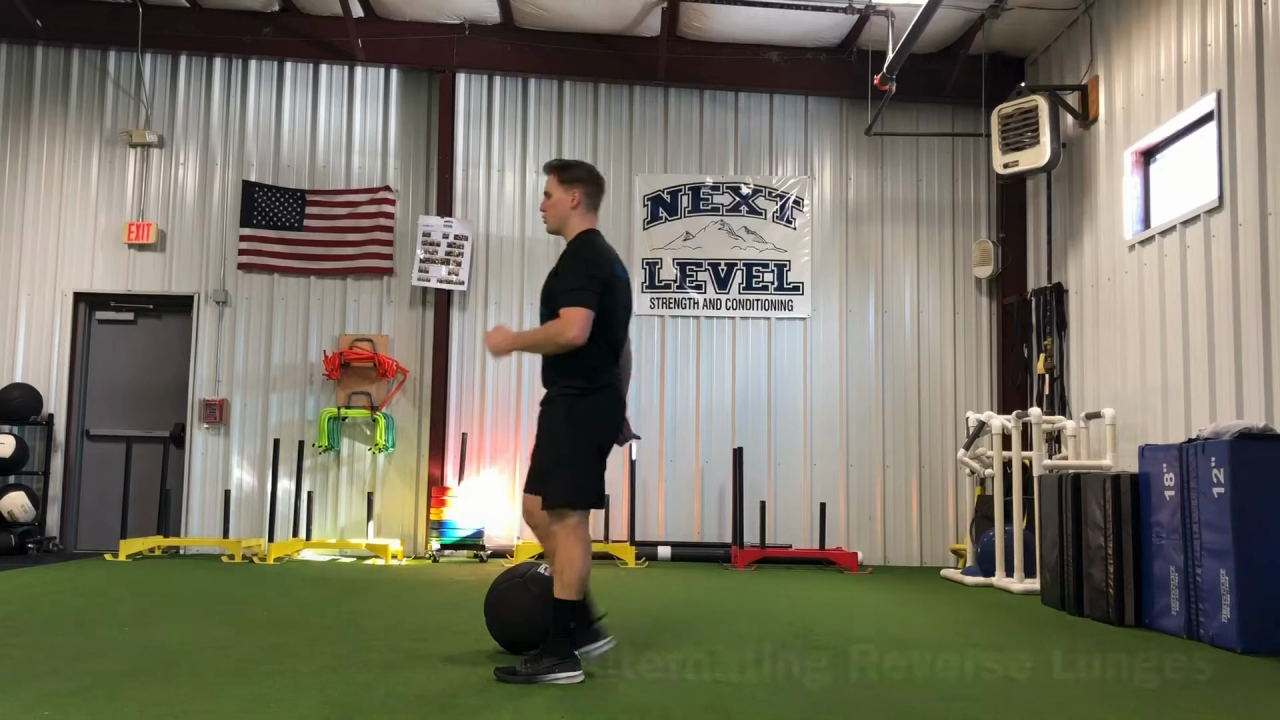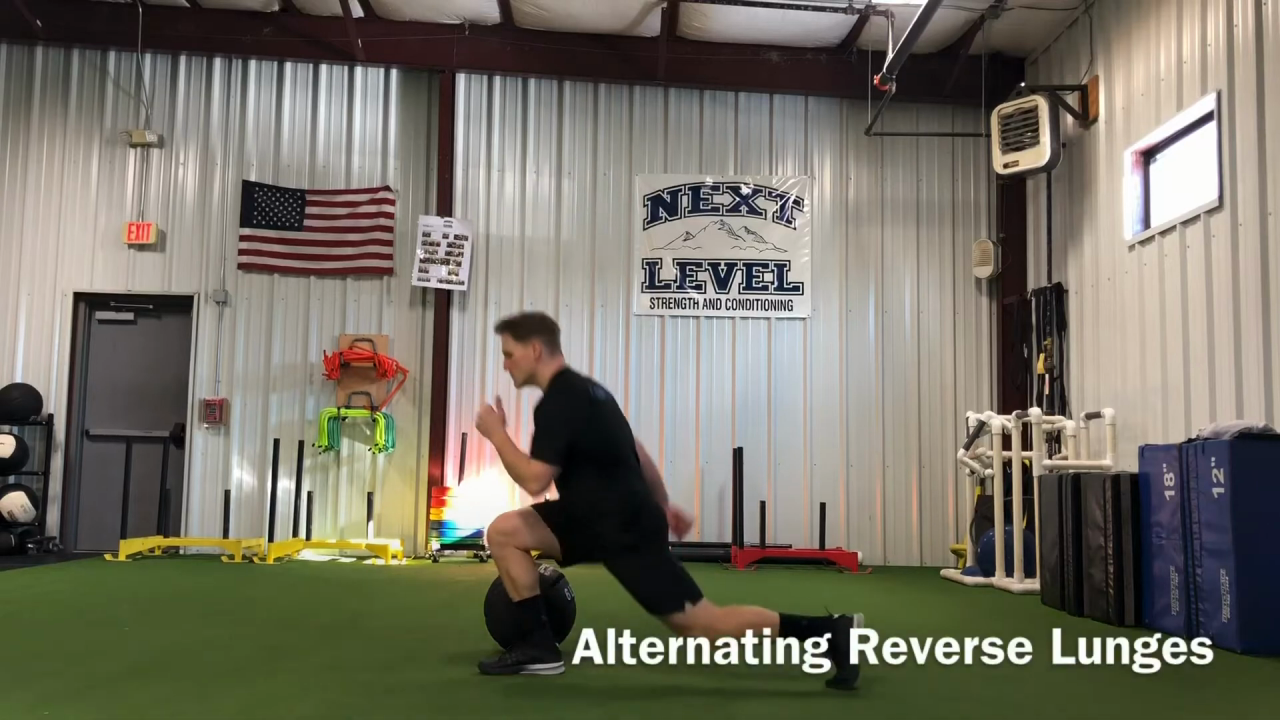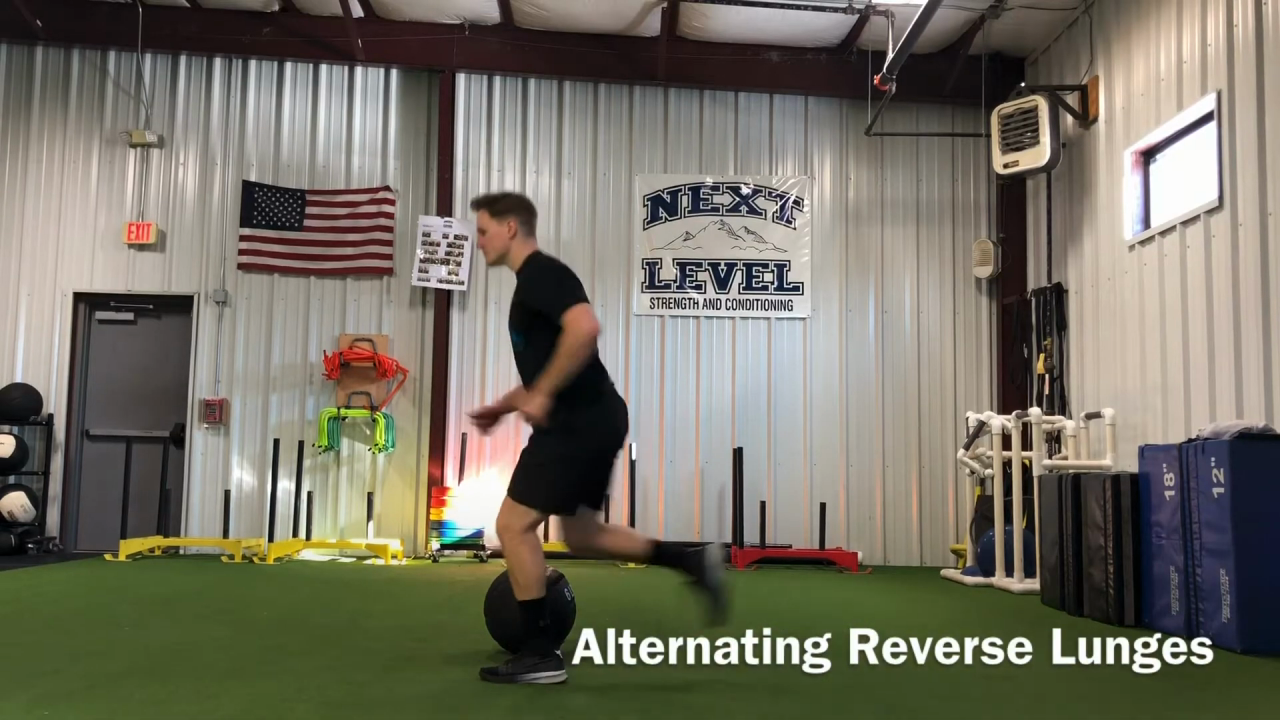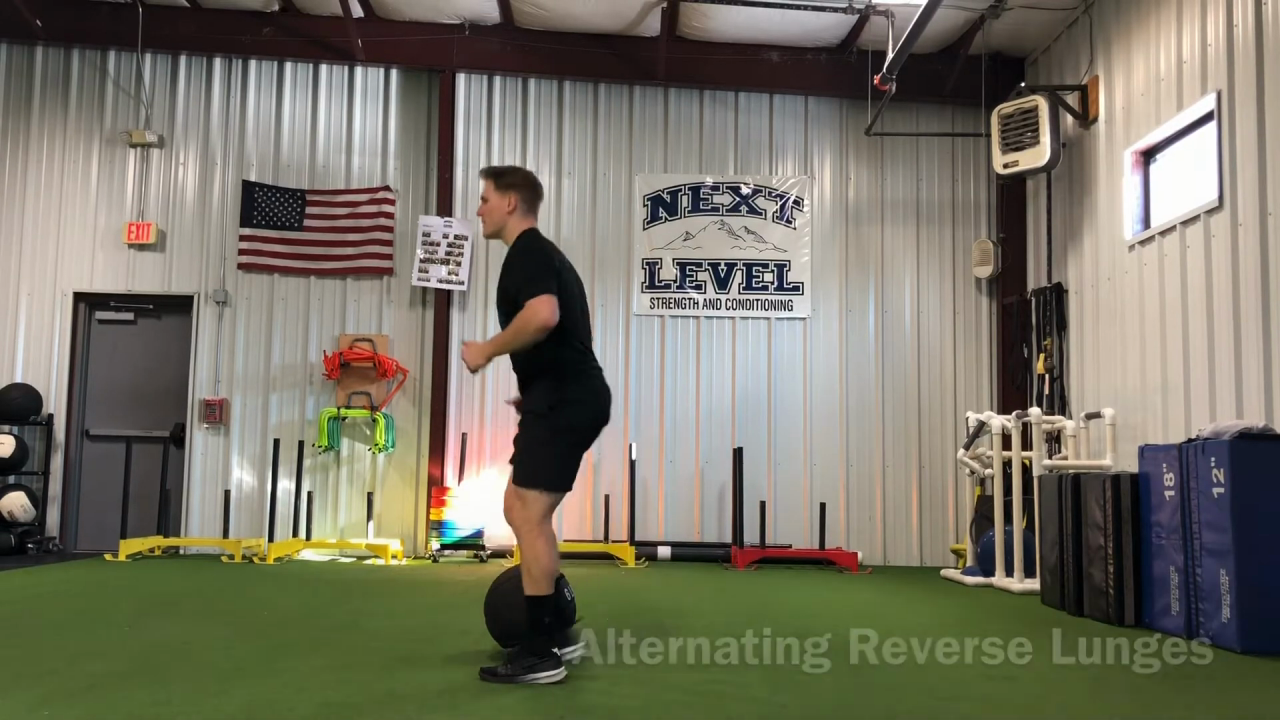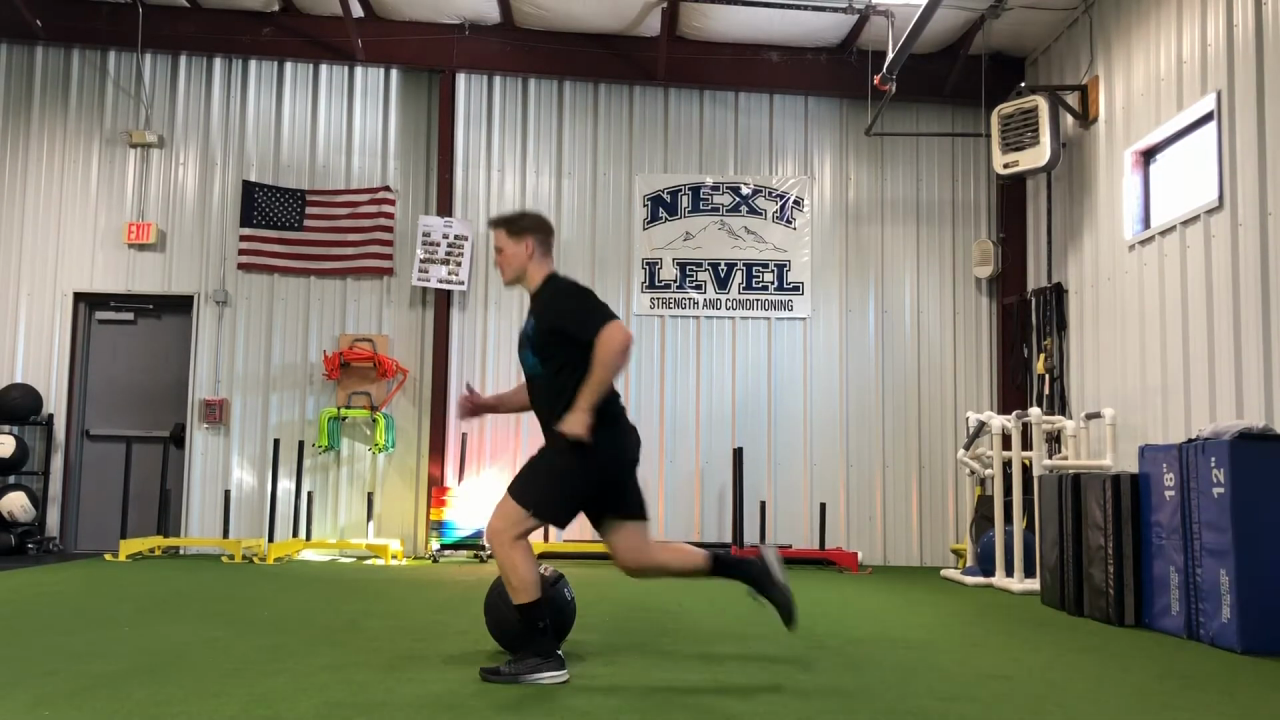
dt=1s
person 1, frame 1
left shoulder: (580, 256)
right shoulder: (605, 259)
left elbow: (572, 332)
right elbow: (619, 343)
left wrist: (513, 341)
right wrist: (619, 411)
left hip: (578, 406)
right hip: (593, 404)
left knee: (566, 523)
right knee: (539, 509)
left ankle: (561, 653)
right ankle: (580, 627)
person 1, frame 2
left shoulder: (558, 402)
right shoulder: (580, 390)
left elbow: (536, 480)
right elbow: (639, 454)
left wrist: (496, 434)
right wrist: (663, 505)
left hip: (624, 526)
right hip: (603, 517)
left knee: (702, 622)
right knee: (503, 534)
left ankle: (830, 633)
right ankle: (539, 647)
person 1, frame 3
left shoulder: (542, 273)
right shoulder: (532, 284)
left elbow: (584, 328)
left wrist: (541, 395)
right wrist: (504, 405)
left hip: (571, 427)
right hip: (586, 424)
left knee: (515, 525)
right knee: (584, 535)
left ankle: (542, 656)
right ankle: (695, 561)
person 1, frame 4
left shoulder: (528, 252)
right shoulder: (539, 257)
left elbow: (543, 315)
right elbow: (554, 339)
left wrist: (488, 349)
right wrist: (531, 386)
left hip: (564, 404)
right hip: (567, 400)
left knee: (530, 517)
right knee: (525, 515)
left ankle: (542, 651)
right ankle: (552, 634)
person 1, frame 5
left shoulder: (561, 297)
right shoulder: (538, 313)
left elbow: (617, 336)
right elbow: (539, 390)
left wrist: (582, 412)
right wrist: (487, 402)
left hip: (591, 451)
right hip: (595, 450)
left knee: (503, 533)
right knee: (637, 552)
left ankle: (540, 655)
right ankle: (753, 567)
